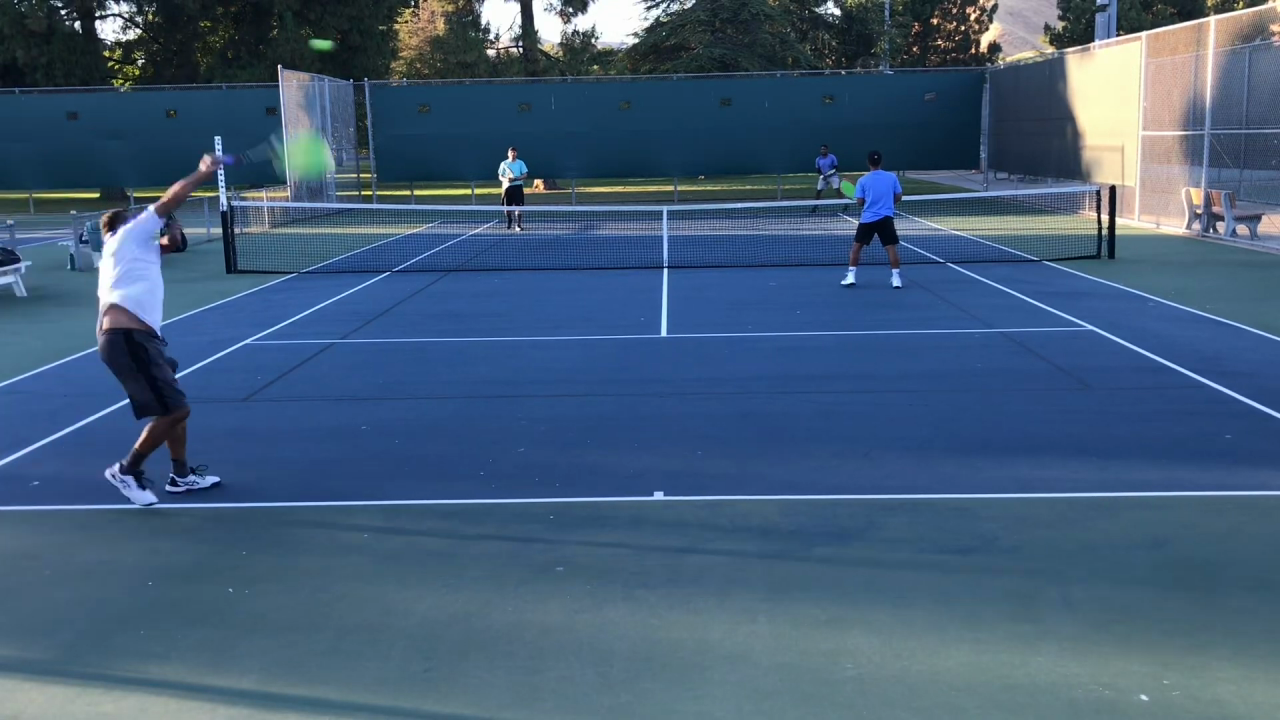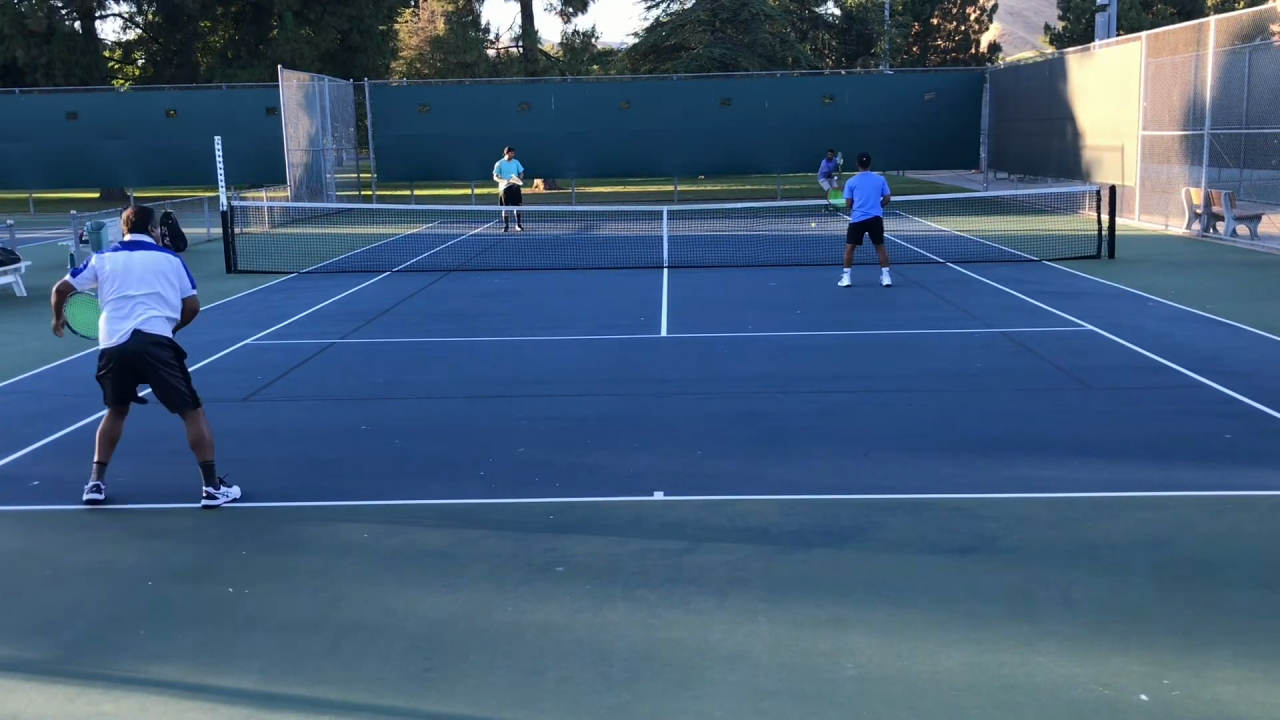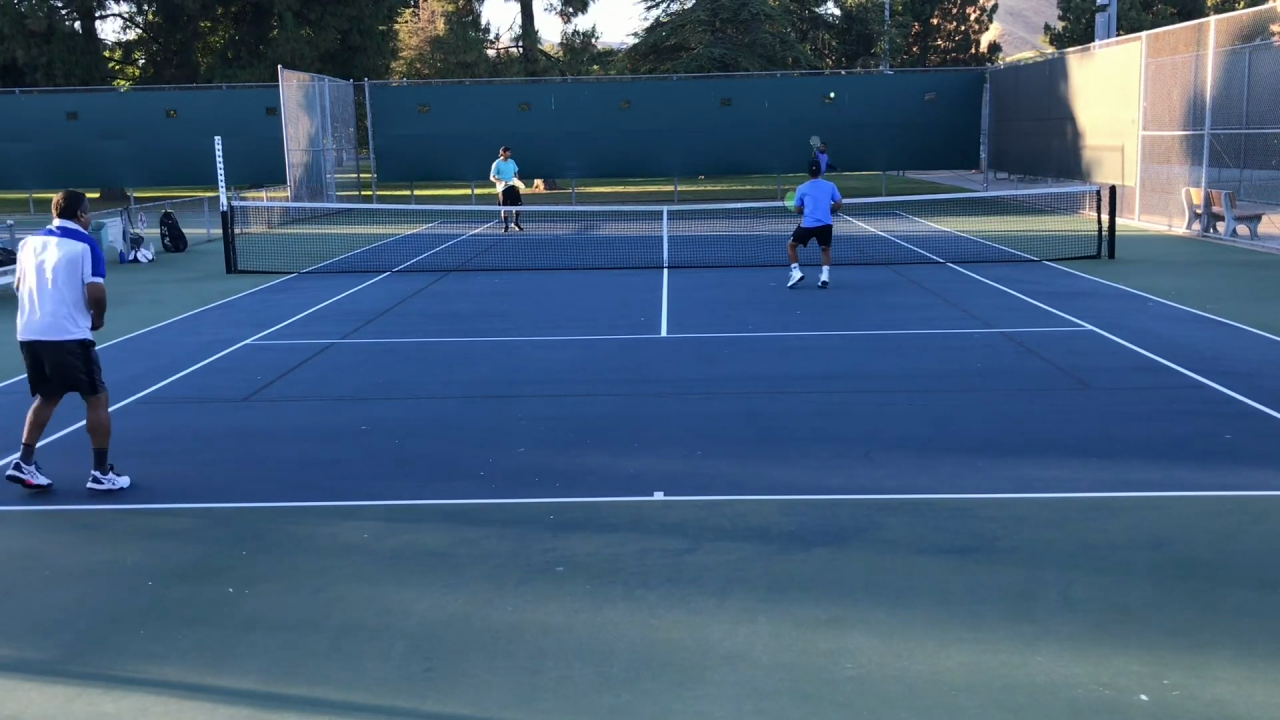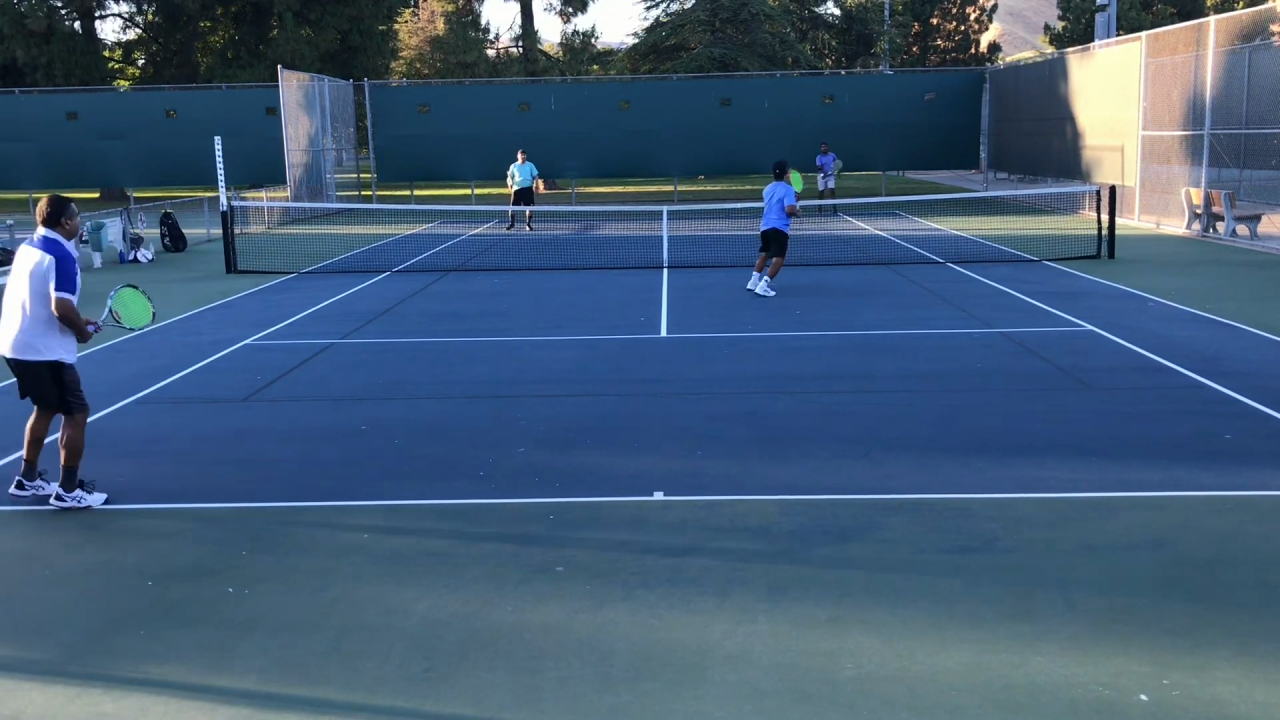
dt=0.7s
person 1, frame 1
left shoulder: (130, 254)
right shoulder: (128, 233)
left elbow: (171, 246)
right elbow: (168, 201)
left wrist: (170, 241)
right wrist: (202, 173)
left hip: (134, 338)
right hip: (127, 338)
left knee: (174, 410)
right knee: (174, 411)
left ankle: (182, 475)
right ankle: (127, 469)
person 1, frame 2
left shoulder: (101, 259)
right shoulder: (170, 260)
left elbow: (61, 289)
right elbow: (192, 307)
left wrist: (58, 318)
right wrist: (169, 327)
left hip: (113, 347)
right hip: (154, 343)
left knee: (116, 410)
right knee: (192, 412)
left ankle: (96, 482)
right ankle: (212, 486)
person 1, frame 3
left shoulder: (29, 242)
right shoulder: (86, 245)
left elbow: (20, 286)
right elbow: (96, 294)
right wrist: (98, 317)
left hip: (30, 334)
right hip: (68, 335)
left knee: (47, 398)
right knee: (97, 397)
left ankle: (24, 463)
right ankle: (100, 472)
person 1, frame 4
left shoulder: (30, 247)
right shoulder: (61, 256)
right elbow: (62, 309)
left wrist: (75, 322)
right wrist: (82, 331)
right hip: (44, 350)
left knee: (46, 409)
right knee: (76, 416)
left ankle: (29, 479)
right ankle: (69, 490)
